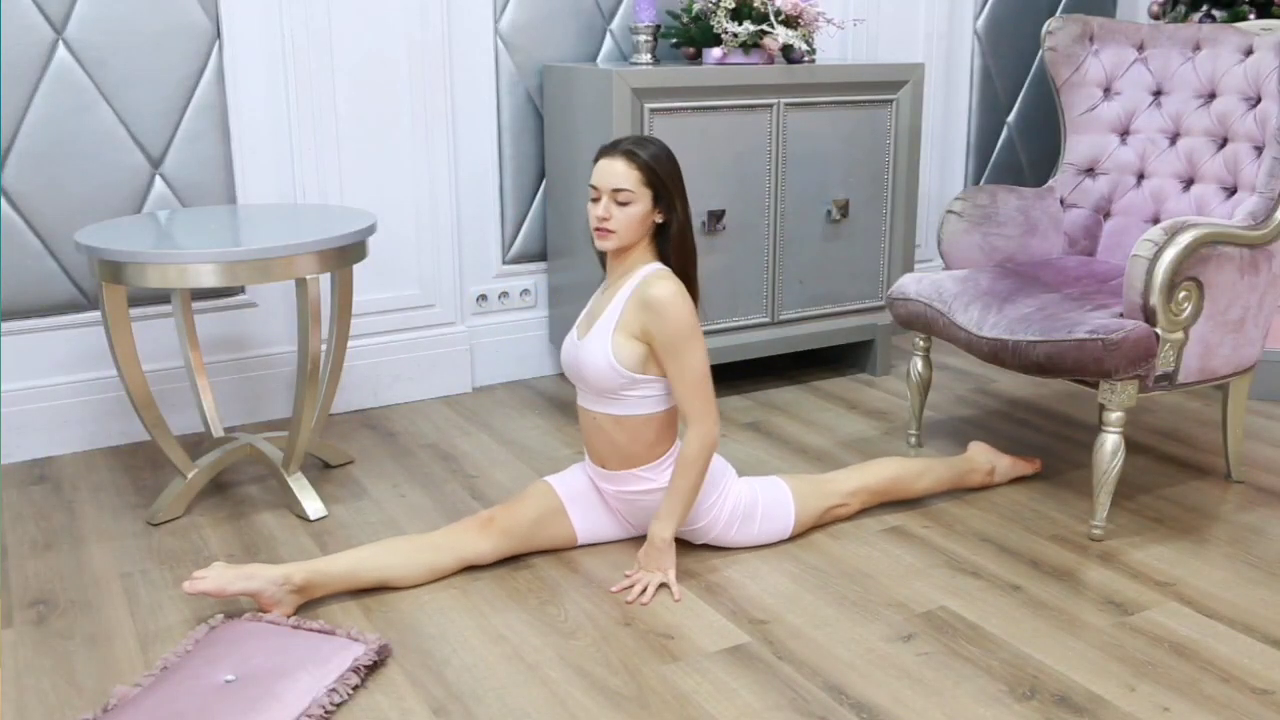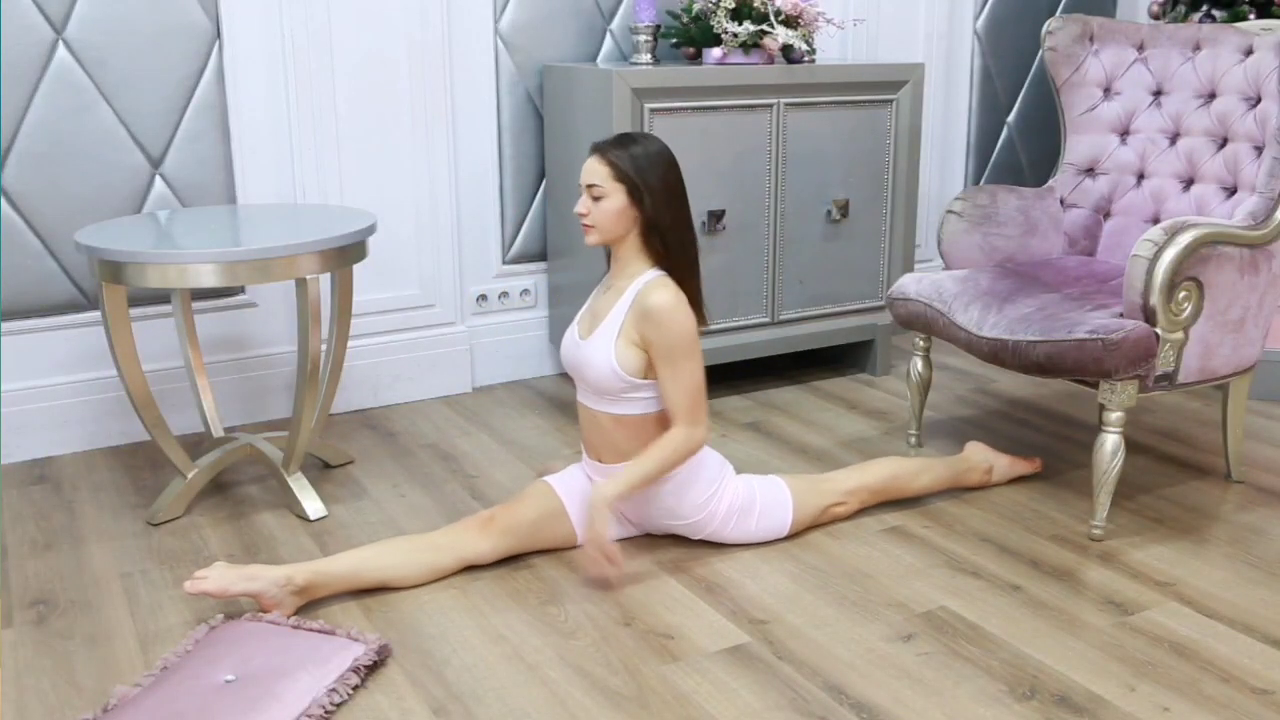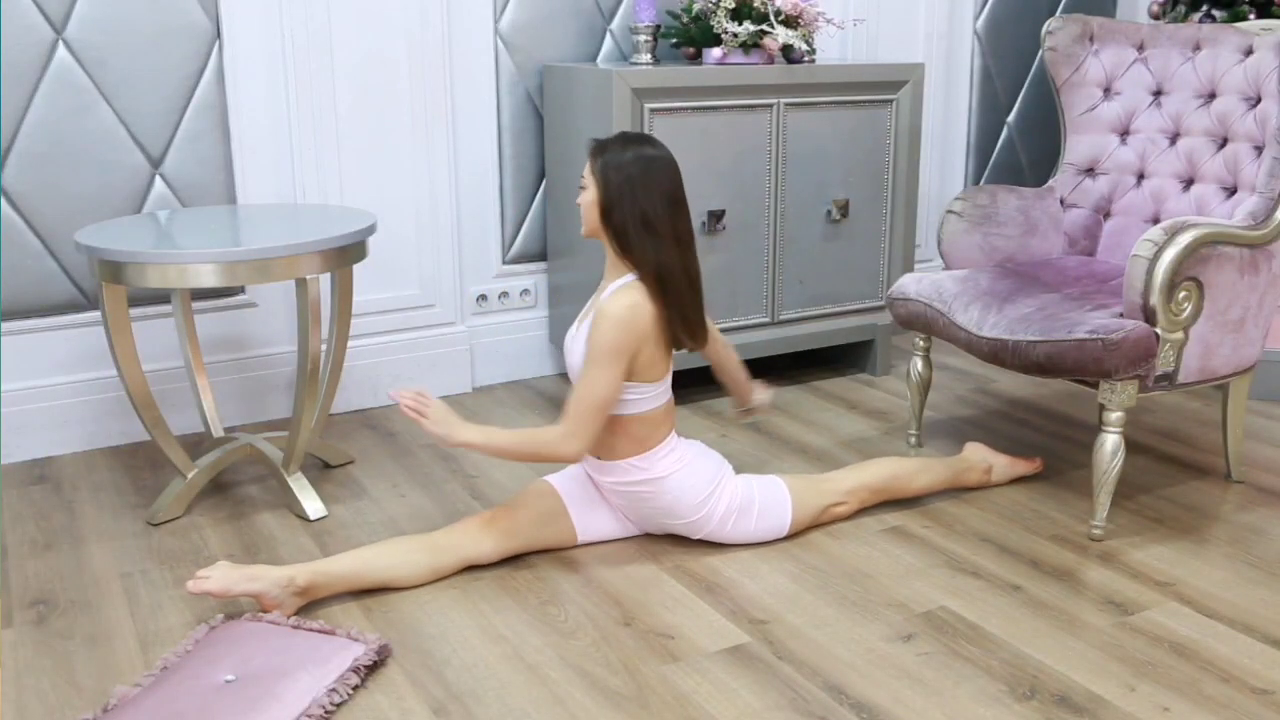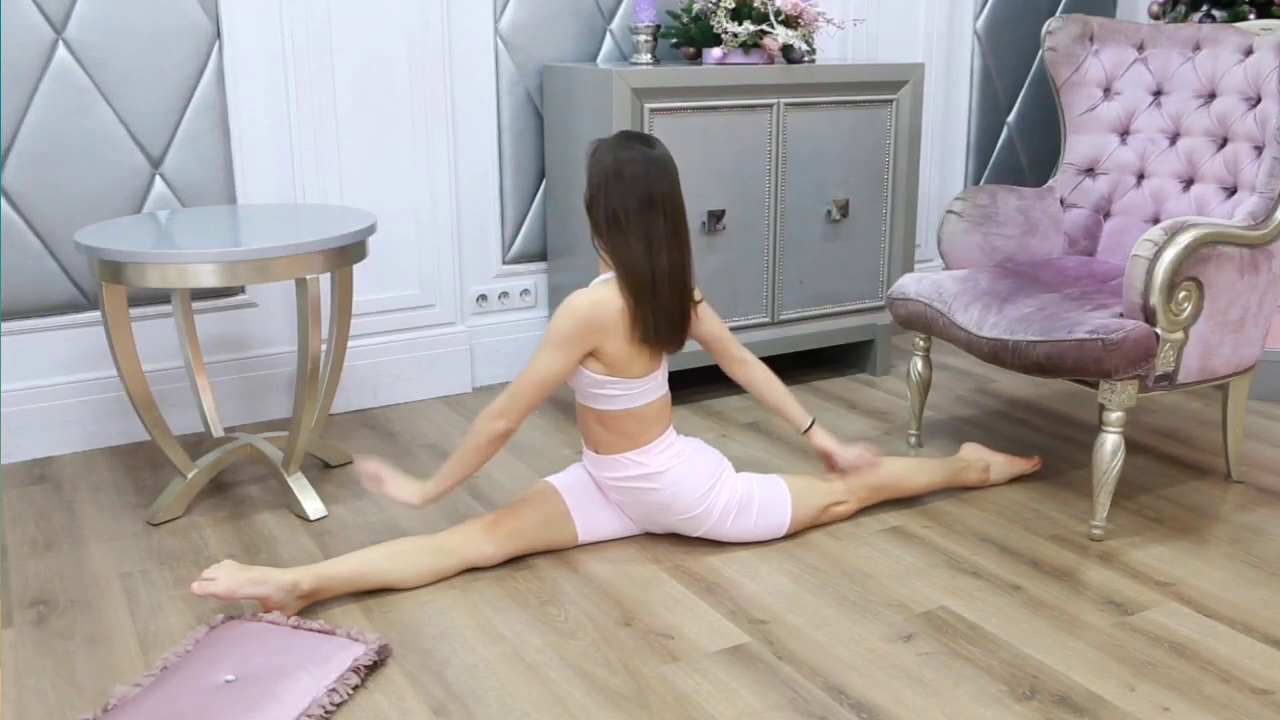
dt=0.3s
person 1, frame 1
left shoulder: (659, 294)
right shoulder: (616, 281)
left elbow: (704, 425)
left wrist: (663, 538)
left hip: (673, 493)
right hip: (609, 484)
right knee: (480, 533)
right ankle: (293, 581)
person 1, frame 2
left shoulder: (660, 302)
right shoulder: (615, 279)
left elbow: (690, 431)
left wrist: (609, 496)
left hip: (679, 491)
right hip: (612, 479)
right knee: (481, 533)
right ankle: (295, 581)
person 1, frame 3
left shoulder: (623, 309)
right shoulder: (652, 284)
left elbow: (571, 439)
right elbow: (712, 342)
left wrist: (459, 429)
right wrist: (747, 394)
left hip: (670, 488)
right hip: (621, 484)
right knee: (483, 534)
right ankle: (295, 583)
person 1, frame 4
left shoulder: (590, 308)
right shoulder: (667, 285)
left elbow: (505, 416)
right elbow: (742, 362)
left wrist: (428, 486)
right wrist: (818, 435)
left hip: (670, 486)
right hip: (625, 482)
right knee: (484, 538)
right ankle: (297, 585)
